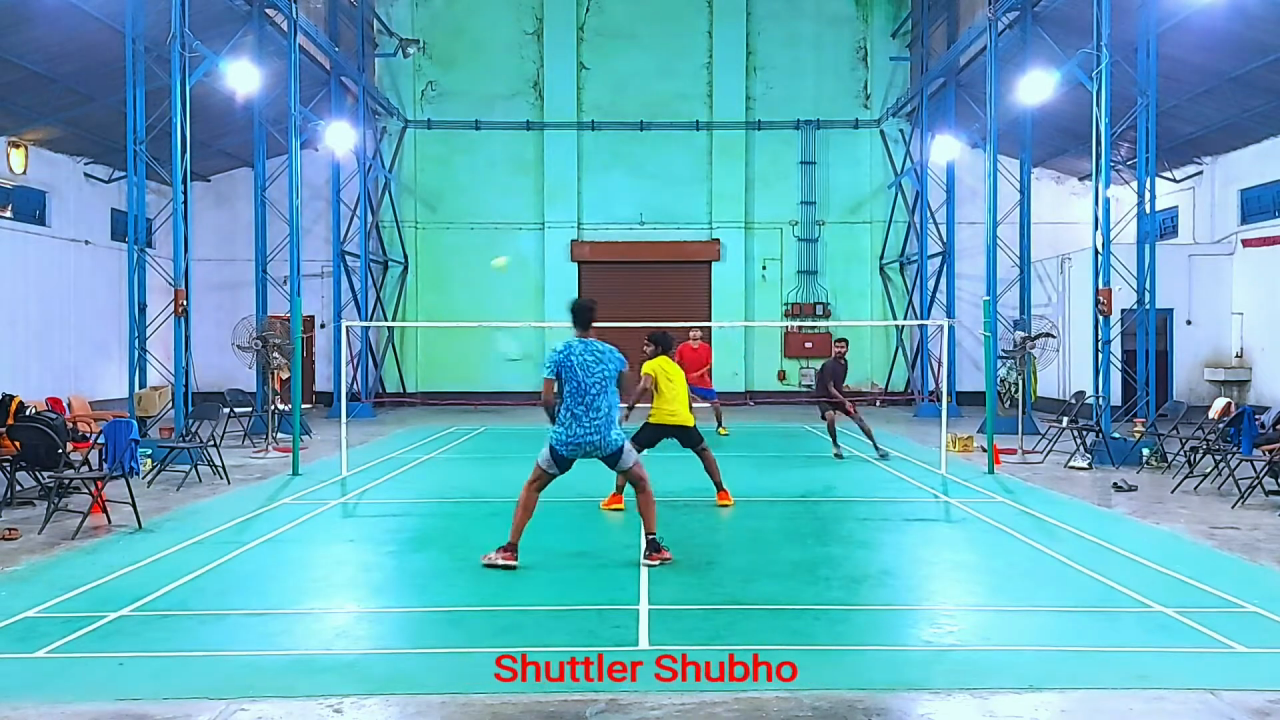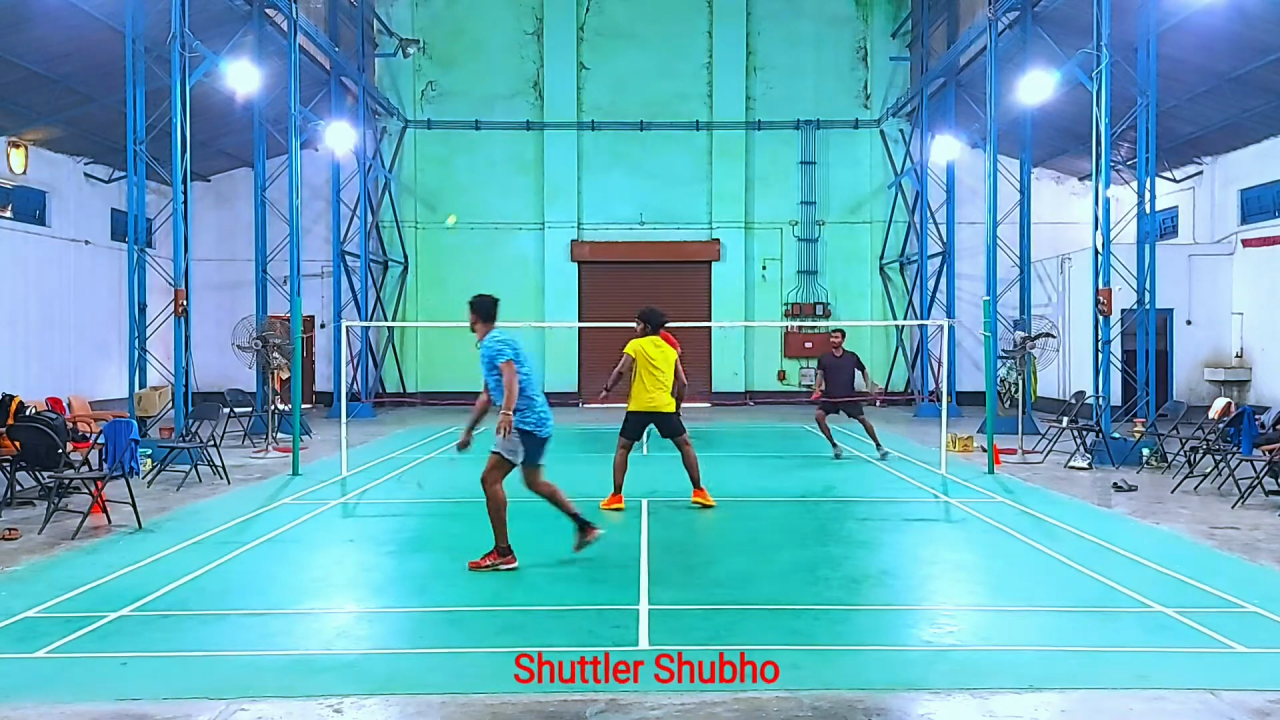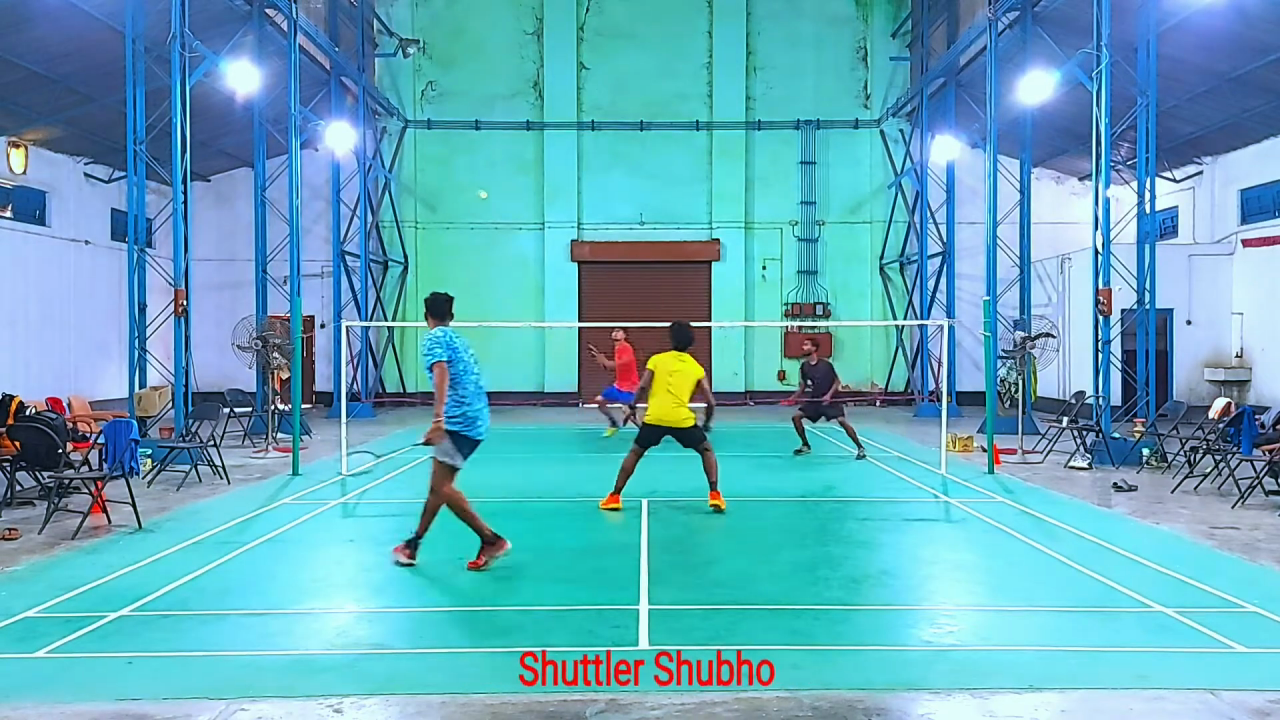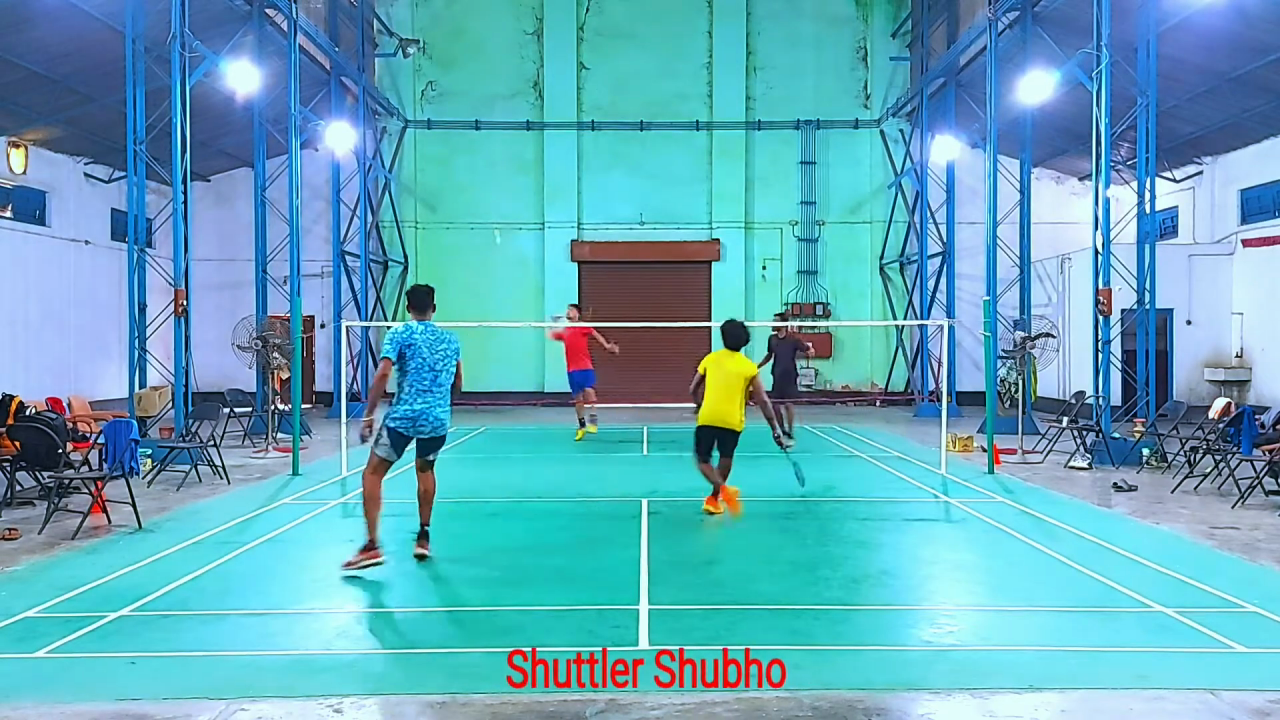
dt=0.3s
person 1, frame 1
left shoulder: (558, 353)
right shoulder: (612, 354)
left elbow: (547, 398)
right elbow: (622, 388)
left wrist: (557, 422)
left hip: (567, 437)
right hip: (607, 436)
left knee: (532, 486)
right knee: (642, 483)
left ankle: (510, 550)
right ankle: (652, 547)
person 1, frame 2
left shoulder: (495, 342)
right shoulder: (488, 345)
left elbow: (511, 378)
right elbow: (487, 395)
left wrist: (506, 413)
right wrist: (468, 430)
left hip: (524, 423)
right hip: (535, 421)
left knee: (490, 480)
right knee: (535, 482)
left ankle: (503, 552)
right ankle: (584, 526)
person 1, frame 3
left shoulder: (435, 339)
right shoulder: (459, 340)
left elbow: (442, 378)
left wrist: (437, 419)
right wrist: (438, 428)
left hip: (460, 421)
right hip: (475, 419)
left knee: (441, 486)
right knee: (441, 482)
left ankle: (492, 540)
right ankle: (413, 544)
person 1, frame 4
left shoulder: (401, 332)
right shoulder: (450, 338)
left elbow: (382, 375)
right elbow: (457, 381)
left wrist: (368, 415)
left hip: (405, 417)
right hip: (438, 418)
left knee: (371, 475)
right knee: (425, 471)
left ankle: (372, 545)
right ankle: (424, 537)
person 2, frame 1
left shoulder: (650, 365)
right shoulder: (678, 368)
left elbow: (644, 387)
left wrist: (629, 407)
left hip: (659, 420)
right hip: (684, 420)
right knee: (704, 452)
left ankle: (617, 497)
right ankle: (722, 493)
person 2, frame 2
left shoulder: (635, 345)
right shoulder: (671, 351)
left elbow: (621, 370)
right elbow: (682, 383)
left wrist: (607, 389)
right wrist: (677, 408)
left hip: (639, 408)
right hip: (665, 408)
left knee: (623, 448)
right knee: (685, 446)
left ankle: (617, 497)
right ankle: (698, 491)
person 2, frame 3
left shoulder: (657, 359)
right shoulder: (697, 368)
left elbow: (642, 386)
right elbow: (711, 402)
left wrist: (631, 407)
right wrist: (706, 424)
left hip: (655, 418)
right hip: (681, 420)
left knee: (634, 454)
right knee: (707, 451)
left ankle: (614, 497)
right ankle: (714, 495)
person 2, frame 4
left shoulder: (710, 359)
right shoulder: (749, 367)
left elbow: (694, 389)
right elbow: (763, 400)
left wrist: (700, 406)
right wrist: (775, 429)
left hip: (707, 419)
right hip: (732, 421)
left knee: (703, 461)
right knee: (726, 458)
left ankle: (725, 492)
right ankle: (714, 498)
